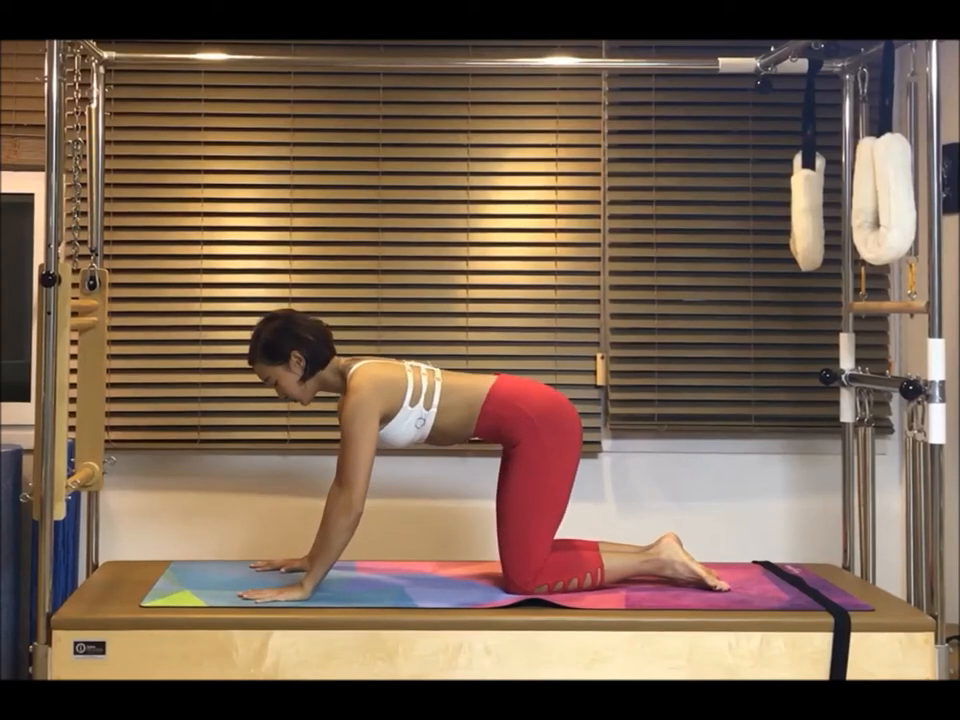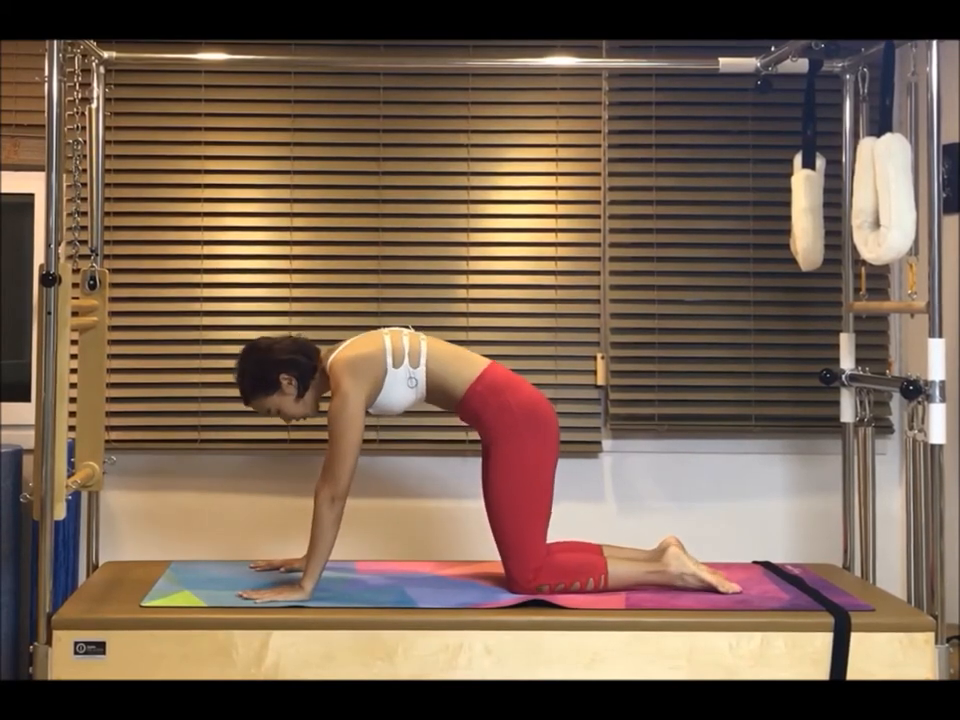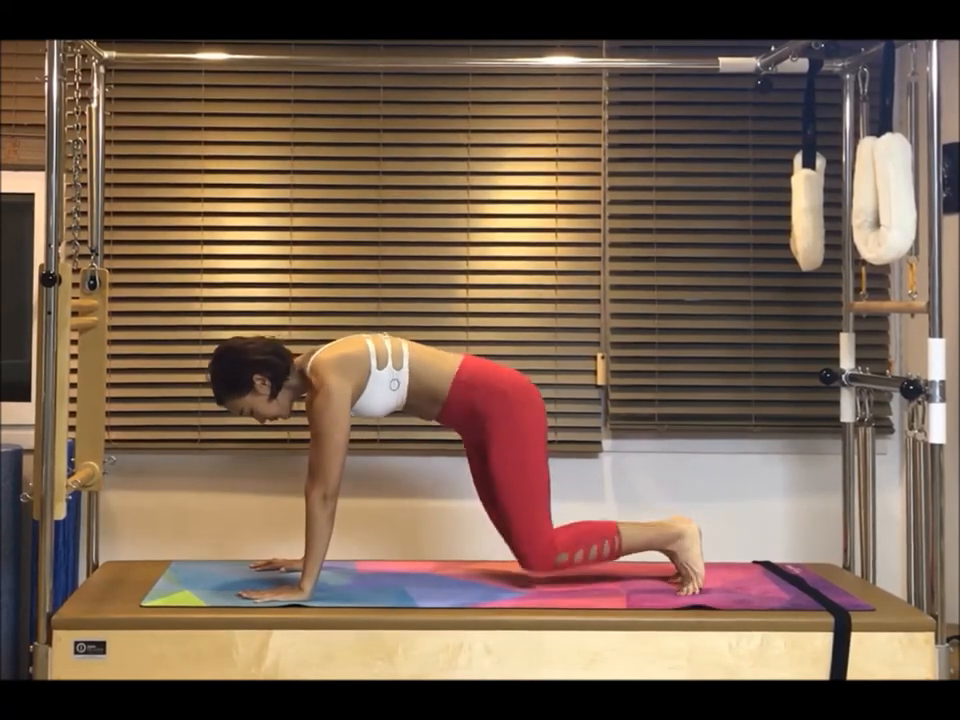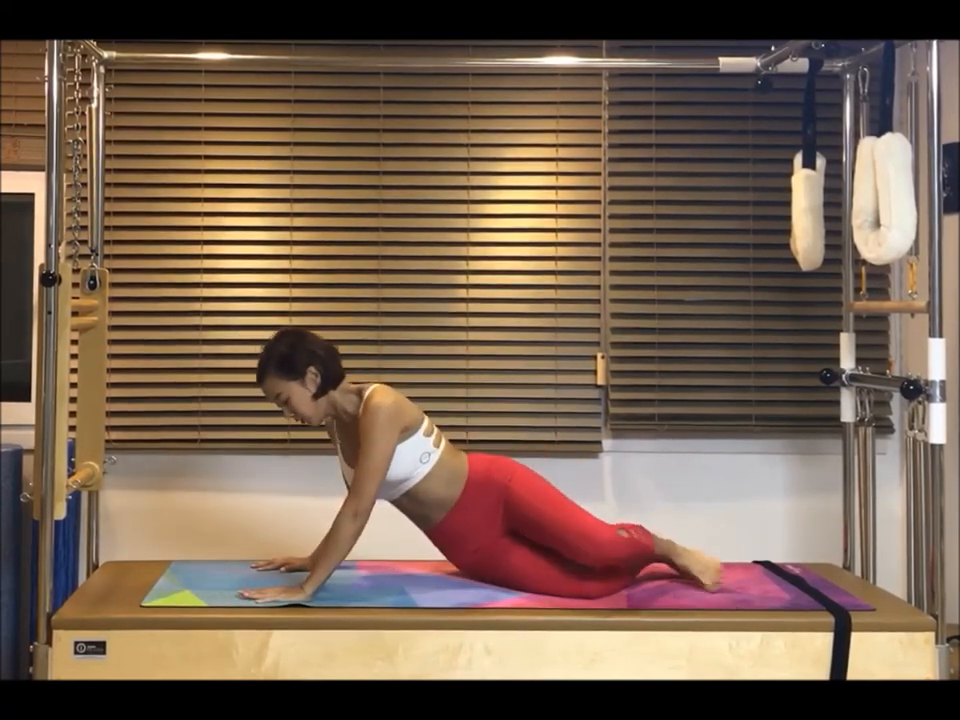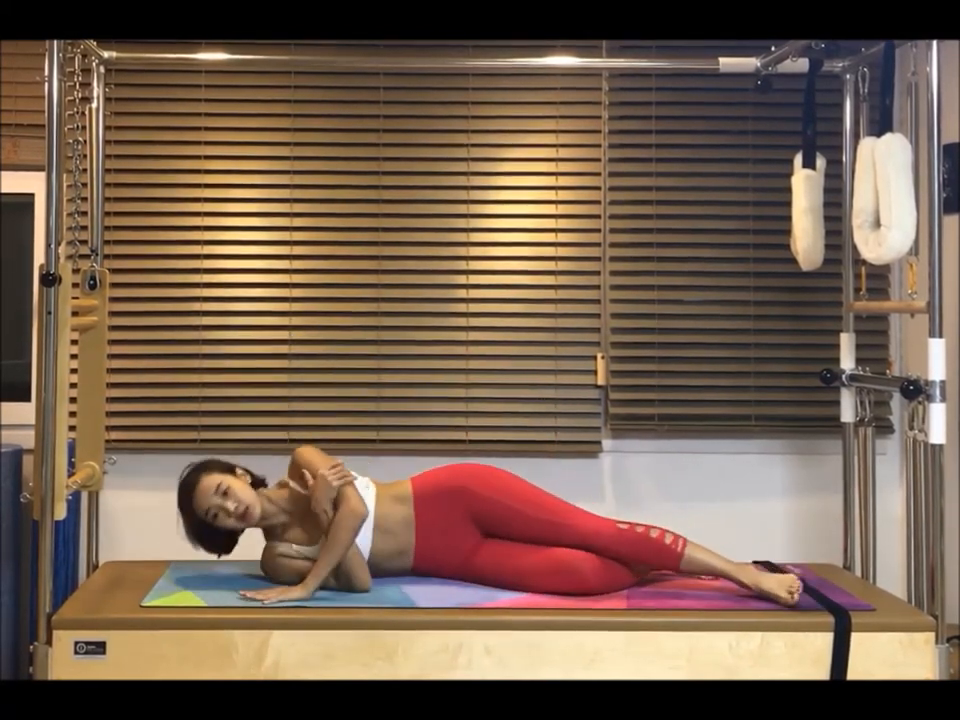
dt=1s
person 1, frame 1
left shoulder: (361, 392)
right shoulder: (357, 381)
left elbow: (351, 503)
right elbow: (341, 485)
left wrist: (306, 584)
right wrist: (311, 558)
left hip: (540, 424)
right hip: (532, 421)
left knee: (524, 576)
right knee: (527, 554)
left ankle: (658, 559)
right ankle: (654, 550)
person 1, frame 2
left shoulder: (346, 379)
right shoulder: (344, 366)
left elbow: (333, 491)
right elbow: (333, 483)
left wrist: (305, 584)
right wrist: (309, 557)
left hip: (514, 417)
right hip: (511, 415)
left knee: (527, 576)
right knee: (525, 556)
left ankle: (665, 569)
right ankle: (658, 555)
person 1, frame 3
left shoulder: (328, 379)
right shoulder: (316, 378)
left elbow: (325, 493)
right elbow: (317, 482)
left wrist: (305, 586)
right wrist: (306, 558)
left hip: (501, 401)
right hip: (480, 415)
left knee: (537, 552)
right knee: (531, 546)
left ankle: (671, 534)
right ankle: (664, 536)
person 1, frame 4
left shoulder: (379, 405)
right shoulder: (338, 423)
left elbow: (358, 512)
right elbow: (356, 505)
left wrist: (306, 589)
right wrist: (312, 560)
left hip: (495, 487)
right hip: (468, 545)
left knee: (598, 547)
left ankle: (668, 548)
right ankle: (651, 561)
person 1, frame 5
left shoulder: (301, 463)
right shoulder: (277, 556)
left elbow: (354, 510)
right elbow: (358, 580)
left wrist: (305, 588)
right wrist: (322, 517)
left hip: (453, 496)
right hip: (455, 554)
left knee: (597, 532)
right knee: (588, 575)
left ankle: (748, 573)
right ankle: (663, 570)
